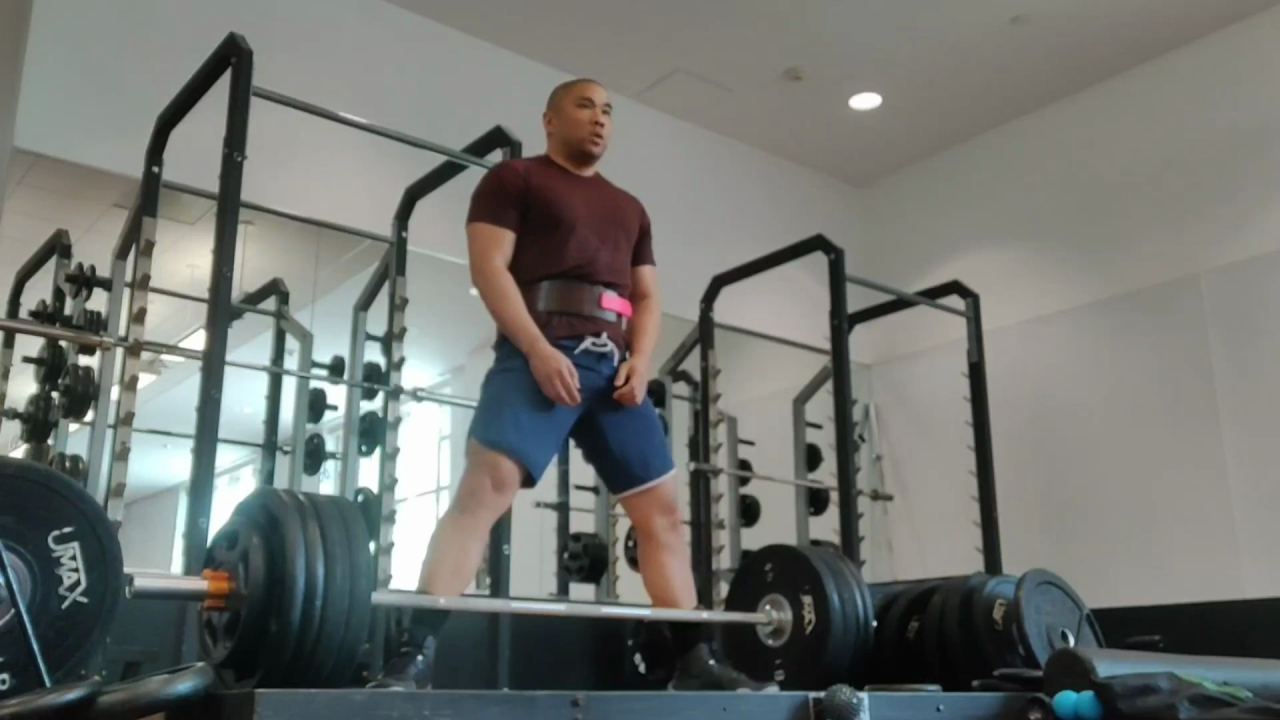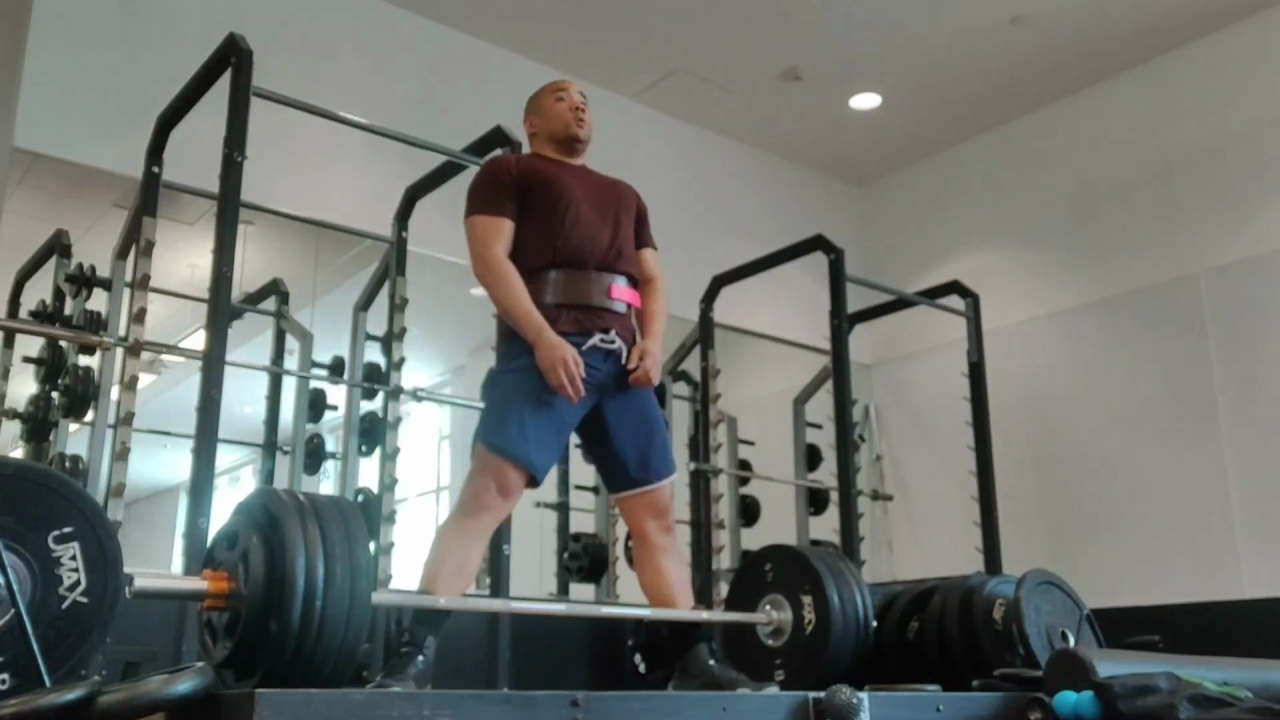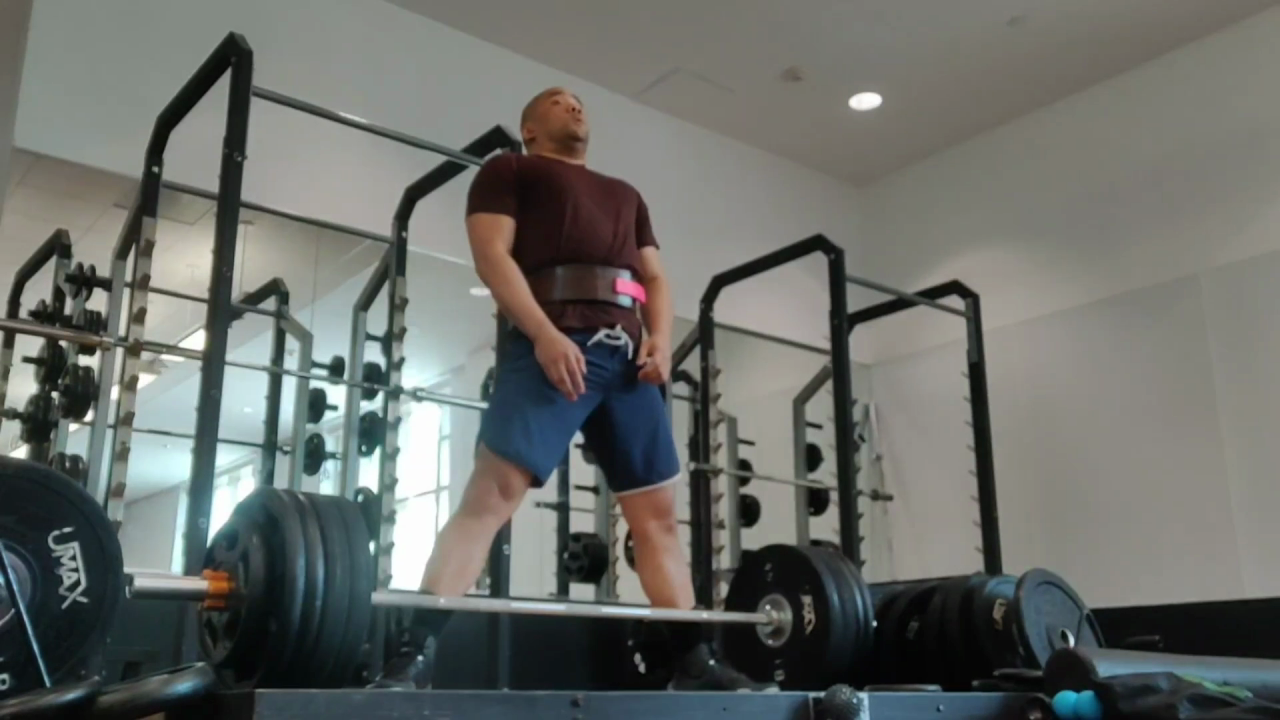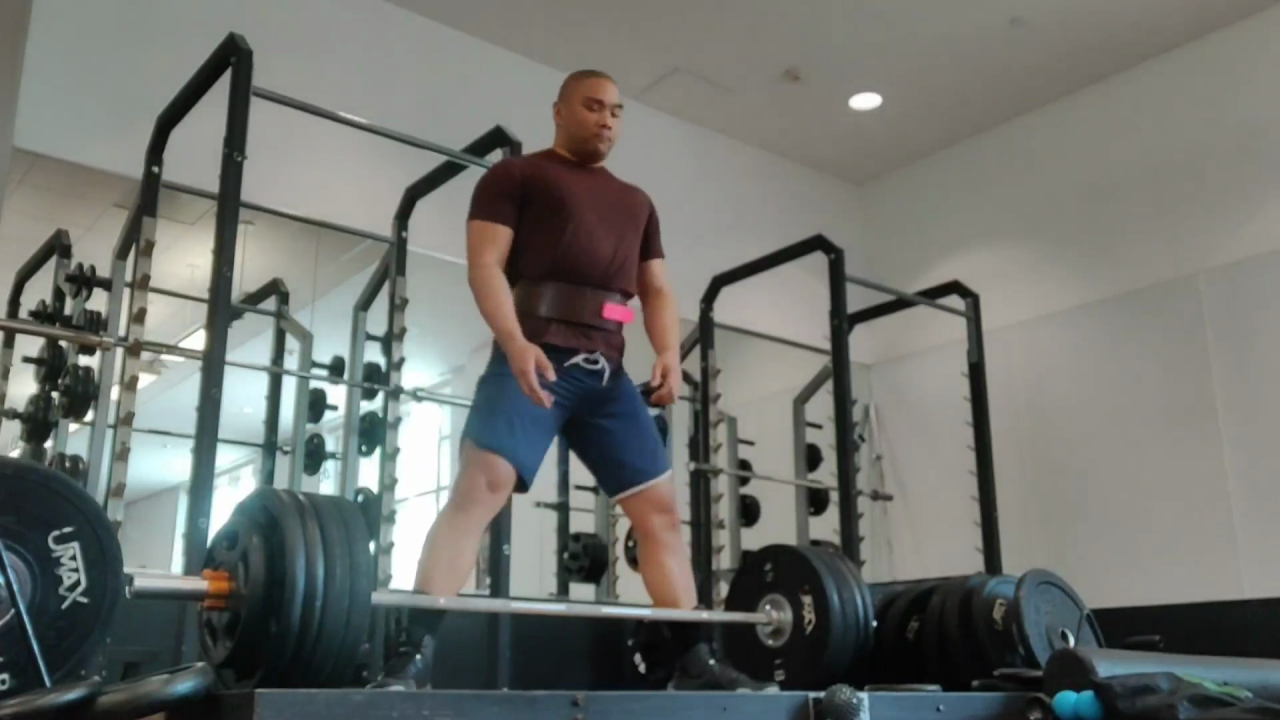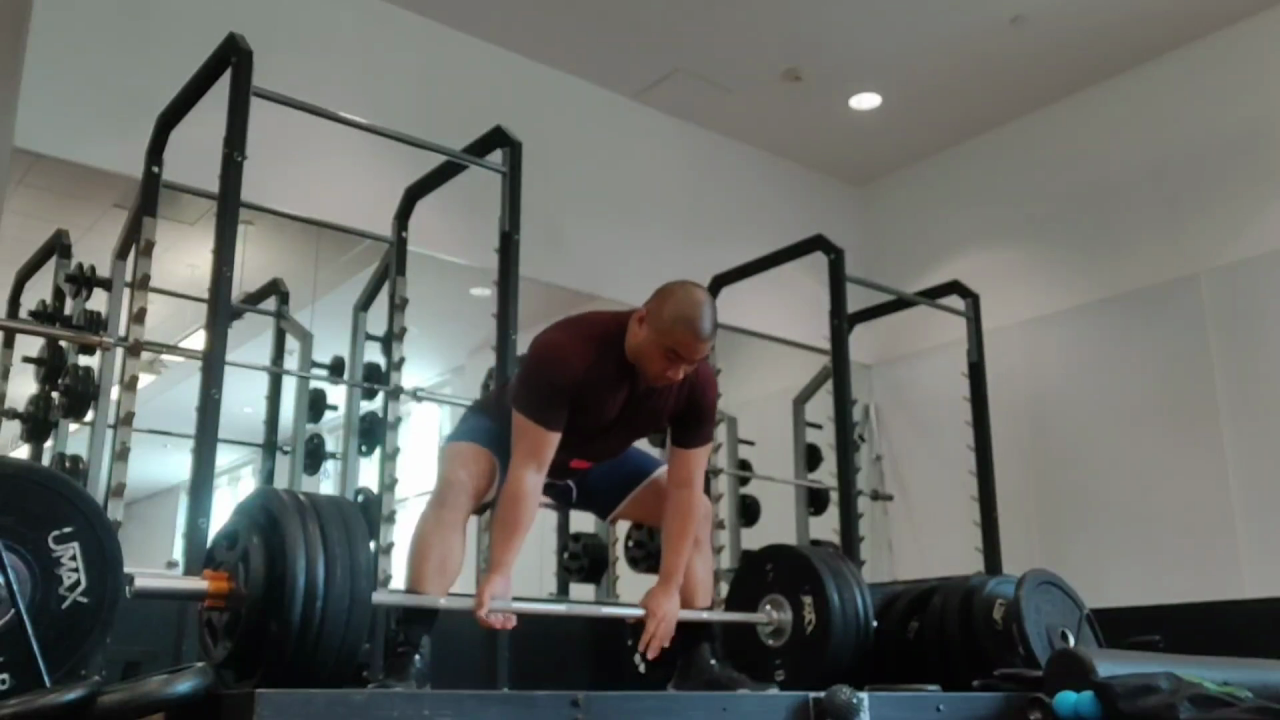
dt=1s
person 1, frame 1
left shoulder: (629, 208)
right shoulder: (513, 179)
left elbow: (647, 297)
right elbow: (489, 267)
left wrist: (640, 360)
right wrist: (538, 350)
left hip: (613, 364)
right hip: (540, 355)
left knee: (663, 510)
right knee: (484, 488)
left ankle: (695, 659)
right ankle: (414, 654)
person 1, frame 2
left shoulder: (624, 195)
right shoulder: (507, 172)
left elbow: (652, 279)
right elbow: (490, 257)
left wrist: (652, 341)
right wrist: (544, 339)
left hip: (619, 357)
right hip: (544, 349)
left knee: (656, 512)
right knee: (488, 492)
left ankle: (694, 659)
right ankle: (414, 655)
person 1, frame 3
left shoulder: (625, 194)
right shoulder: (508, 171)
left elbow: (655, 276)
right elbow: (492, 253)
left wrist: (660, 337)
right wrist: (544, 333)
left hip: (625, 353)
right hip: (551, 346)
left knee: (659, 511)
right knee: (491, 494)
left ankle: (695, 660)
right ankle: (413, 655)
person 1, frame 4
left shoulder: (635, 202)
right shoulder: (516, 176)
left elbow: (657, 292)
right elbow: (485, 263)
left wrist: (668, 353)
right wrist: (516, 344)
left hip: (606, 373)
right hip: (531, 360)
left knee: (661, 511)
right knee: (478, 492)
left ankle: (695, 658)
right ankle: (412, 653)
person 1, frame 5
left shoulder: (697, 384)
right shoulder: (566, 351)
left elbow: (685, 487)
right elbow: (529, 470)
left wrist: (669, 587)
right wrist: (499, 573)
left hip: (596, 455)
right hip: (507, 428)
left knee: (698, 510)
right knee: (456, 486)
left ankle: (698, 660)
right ankle: (410, 658)
